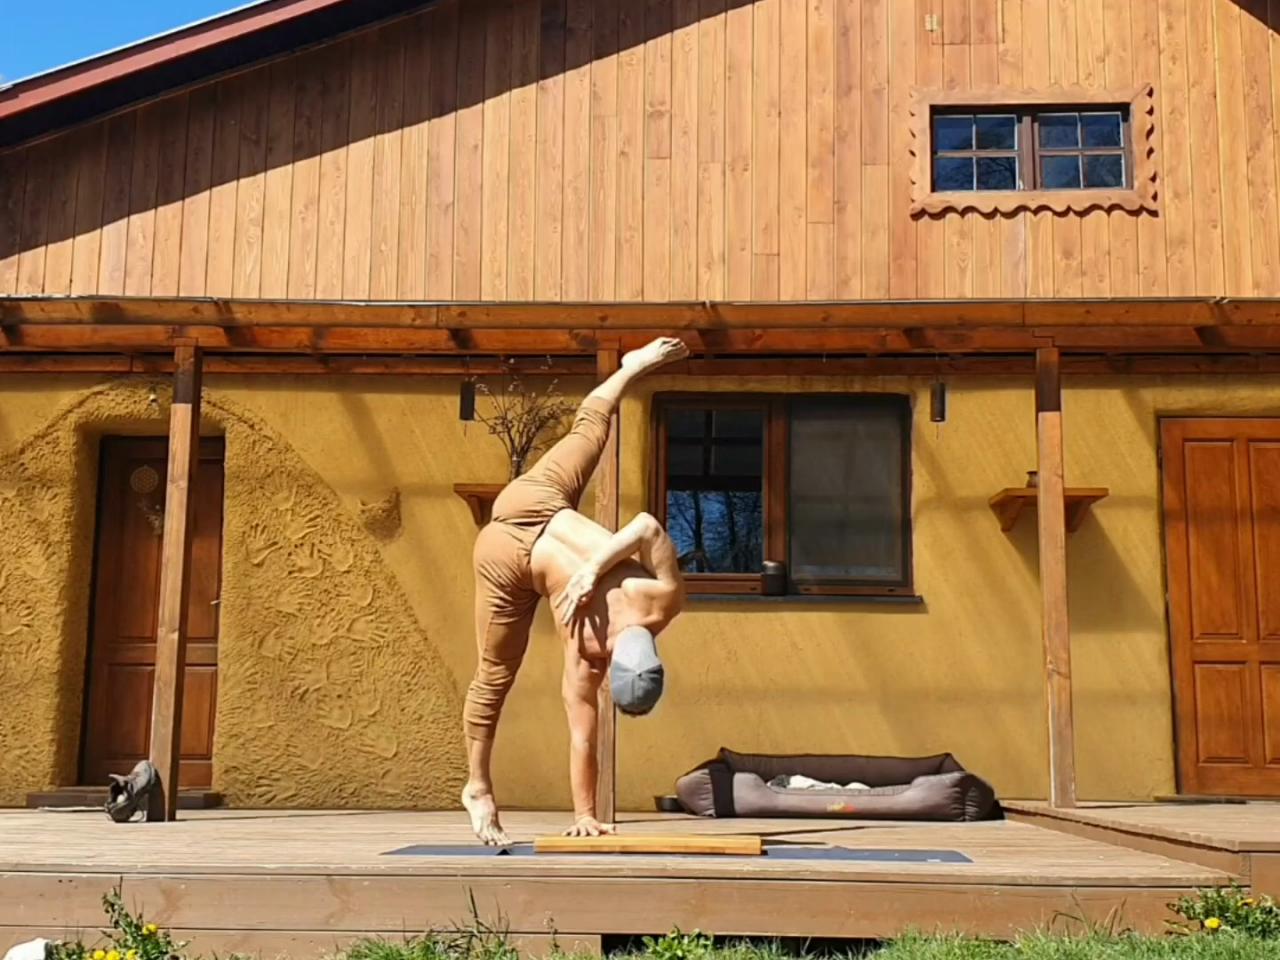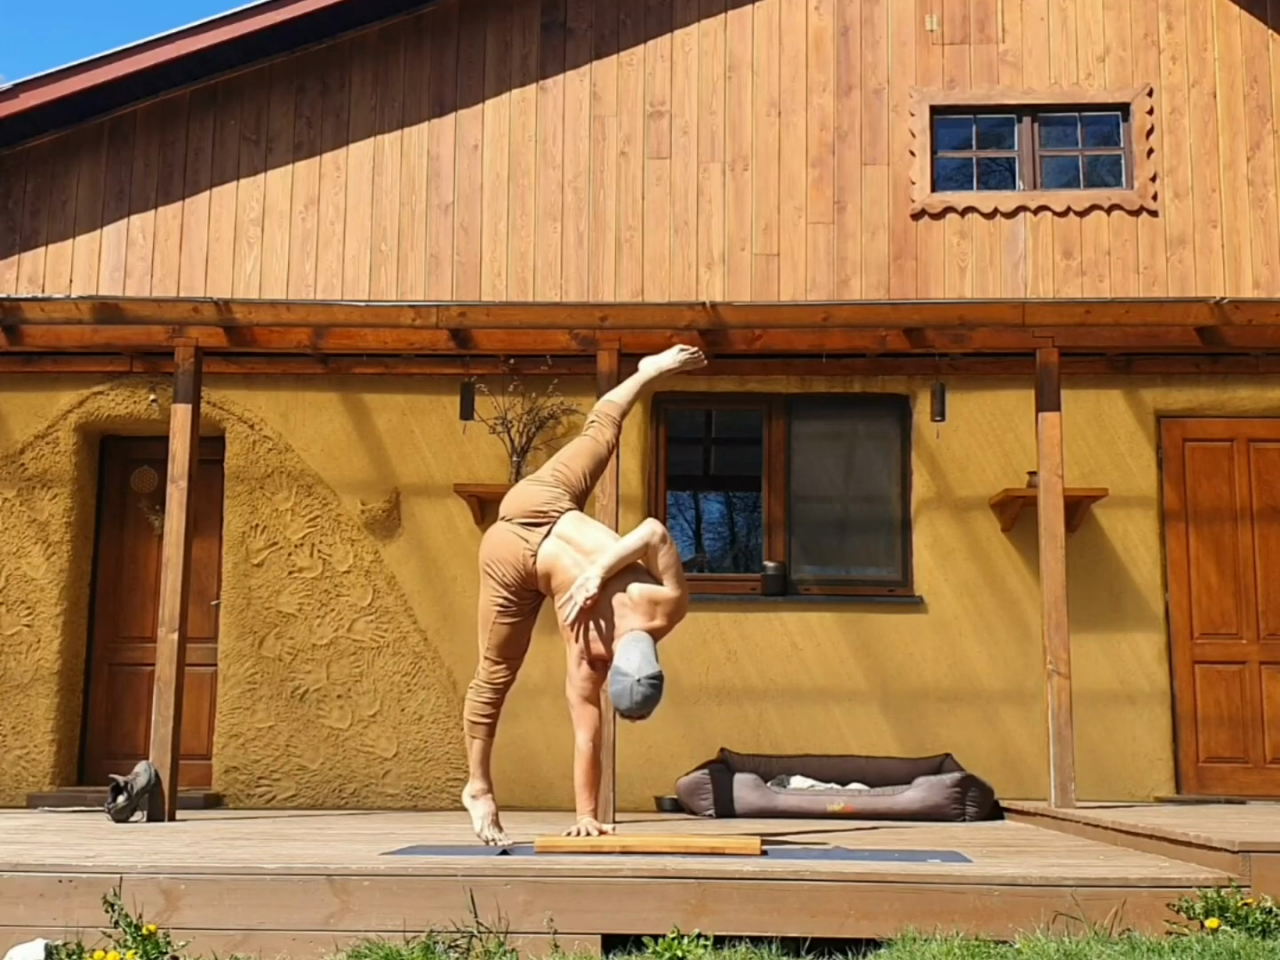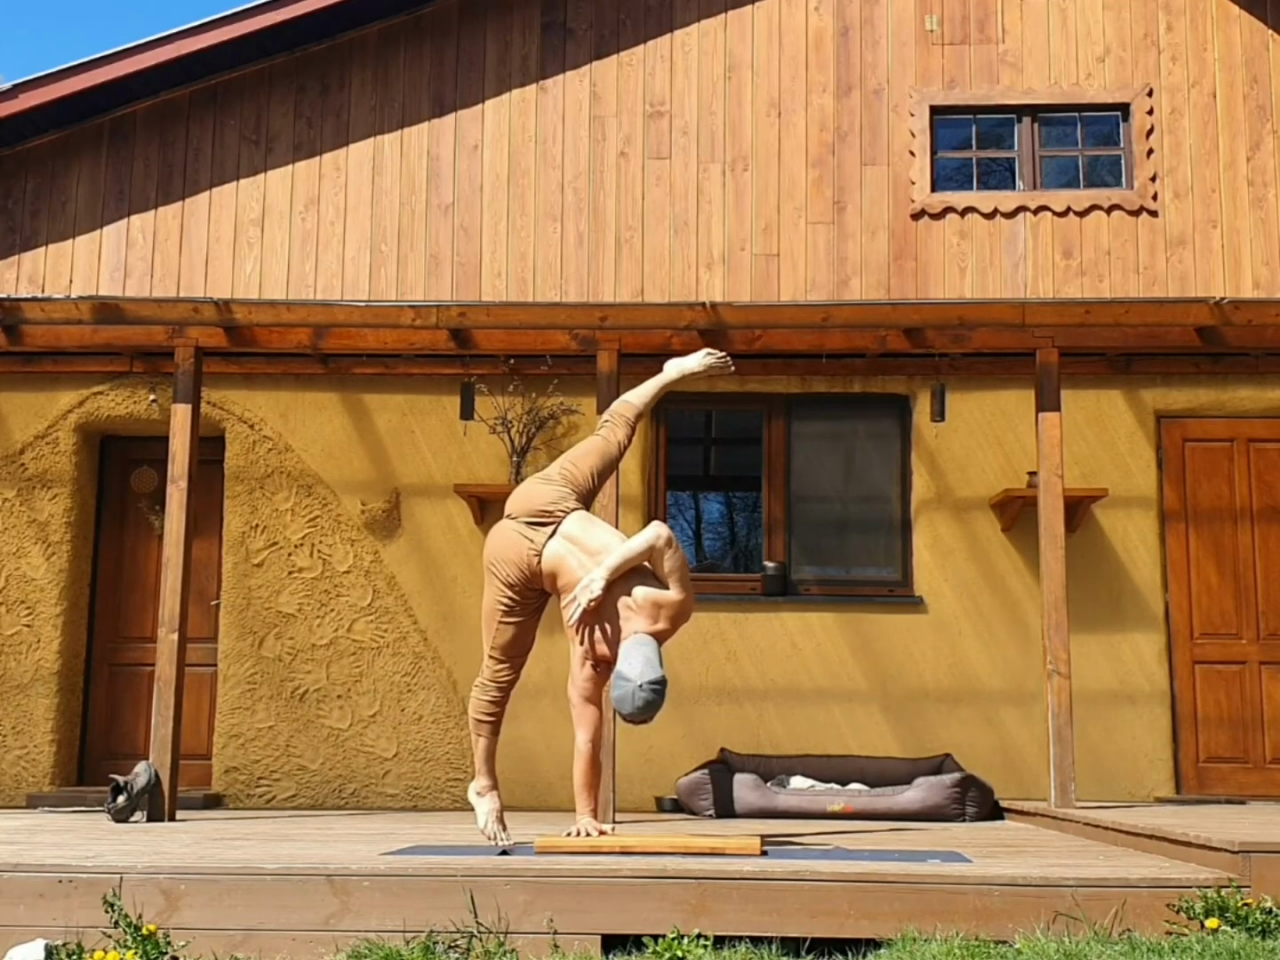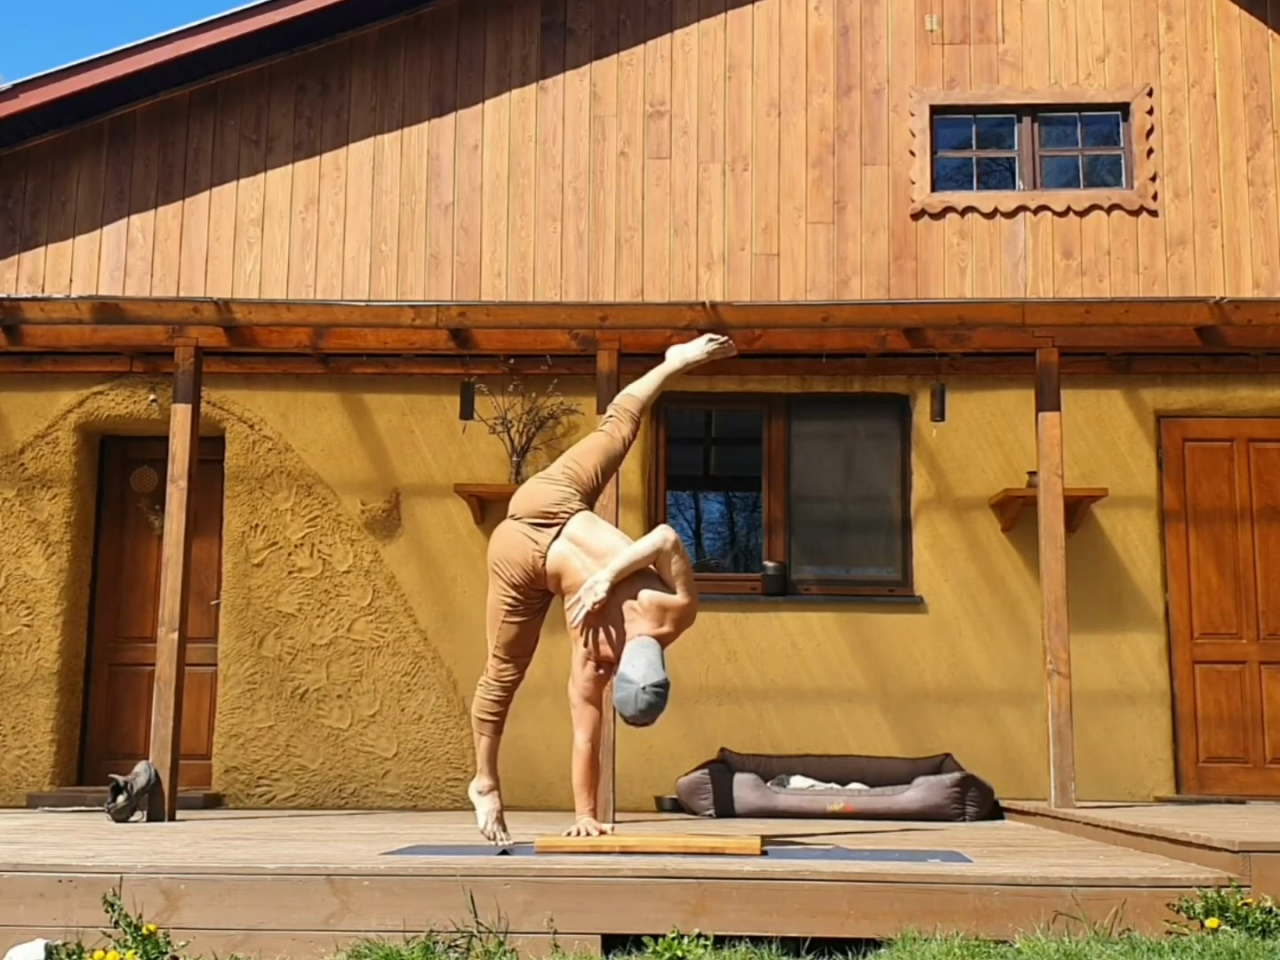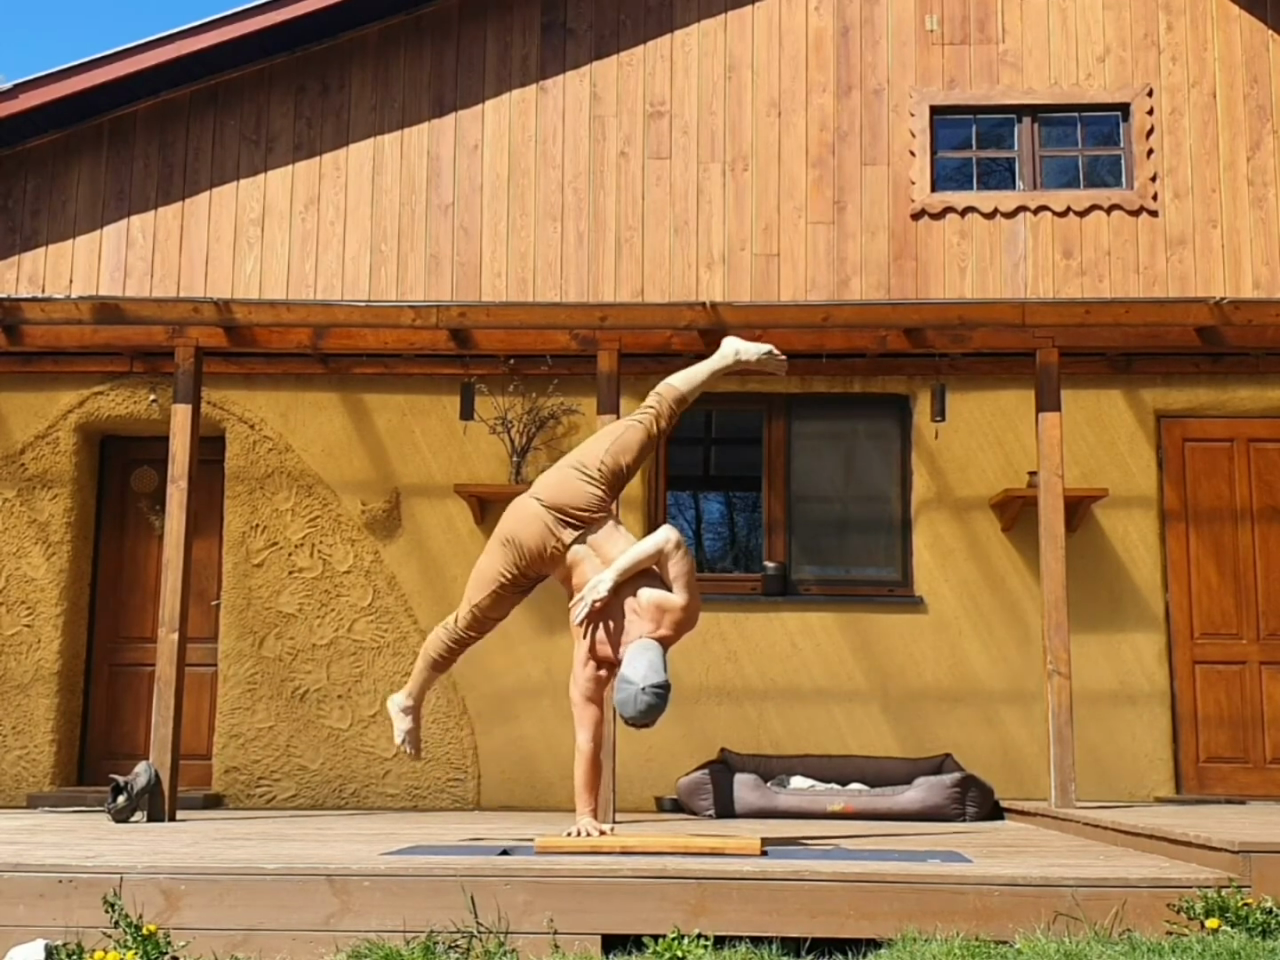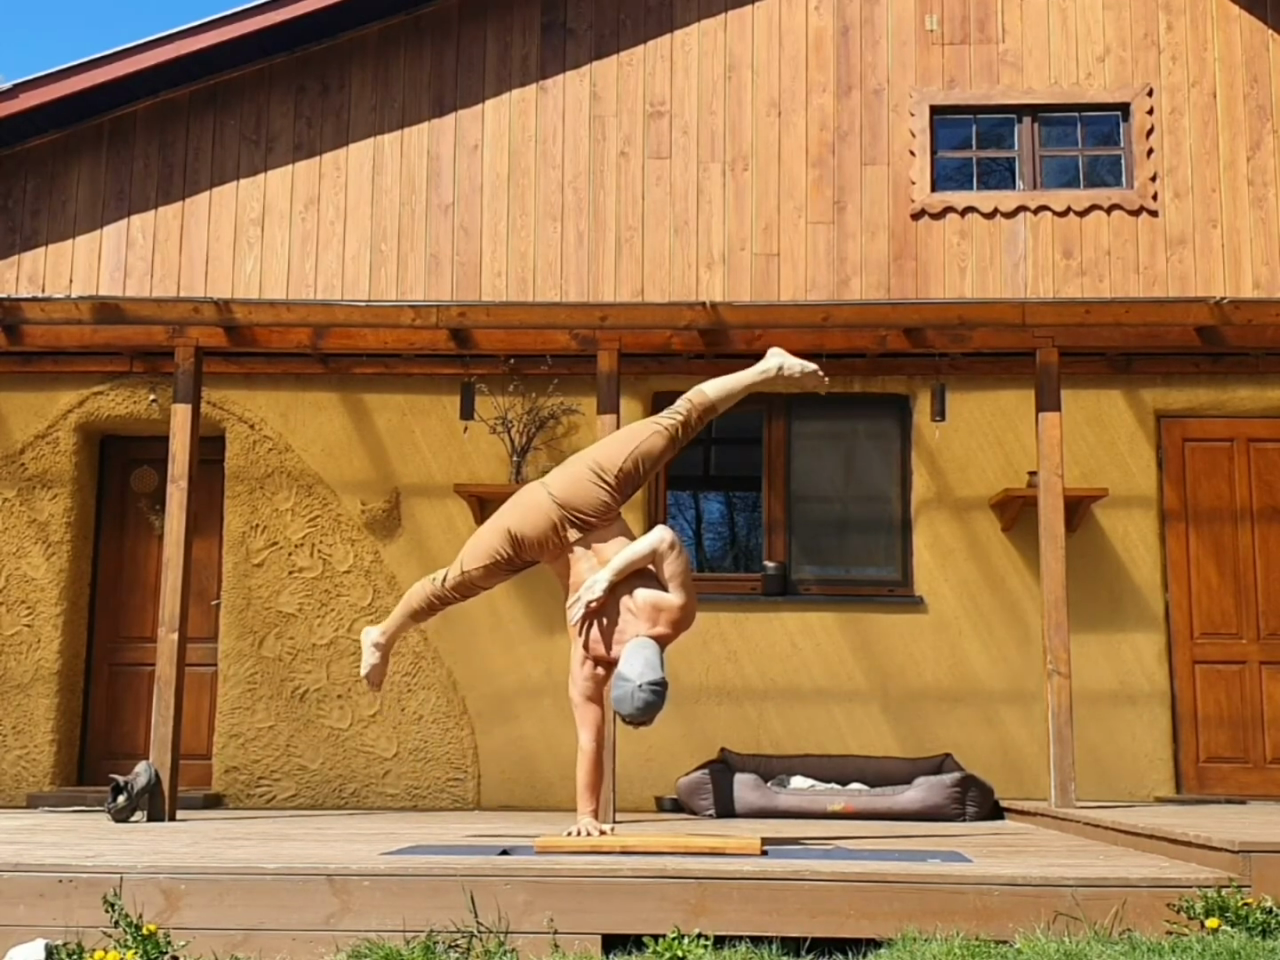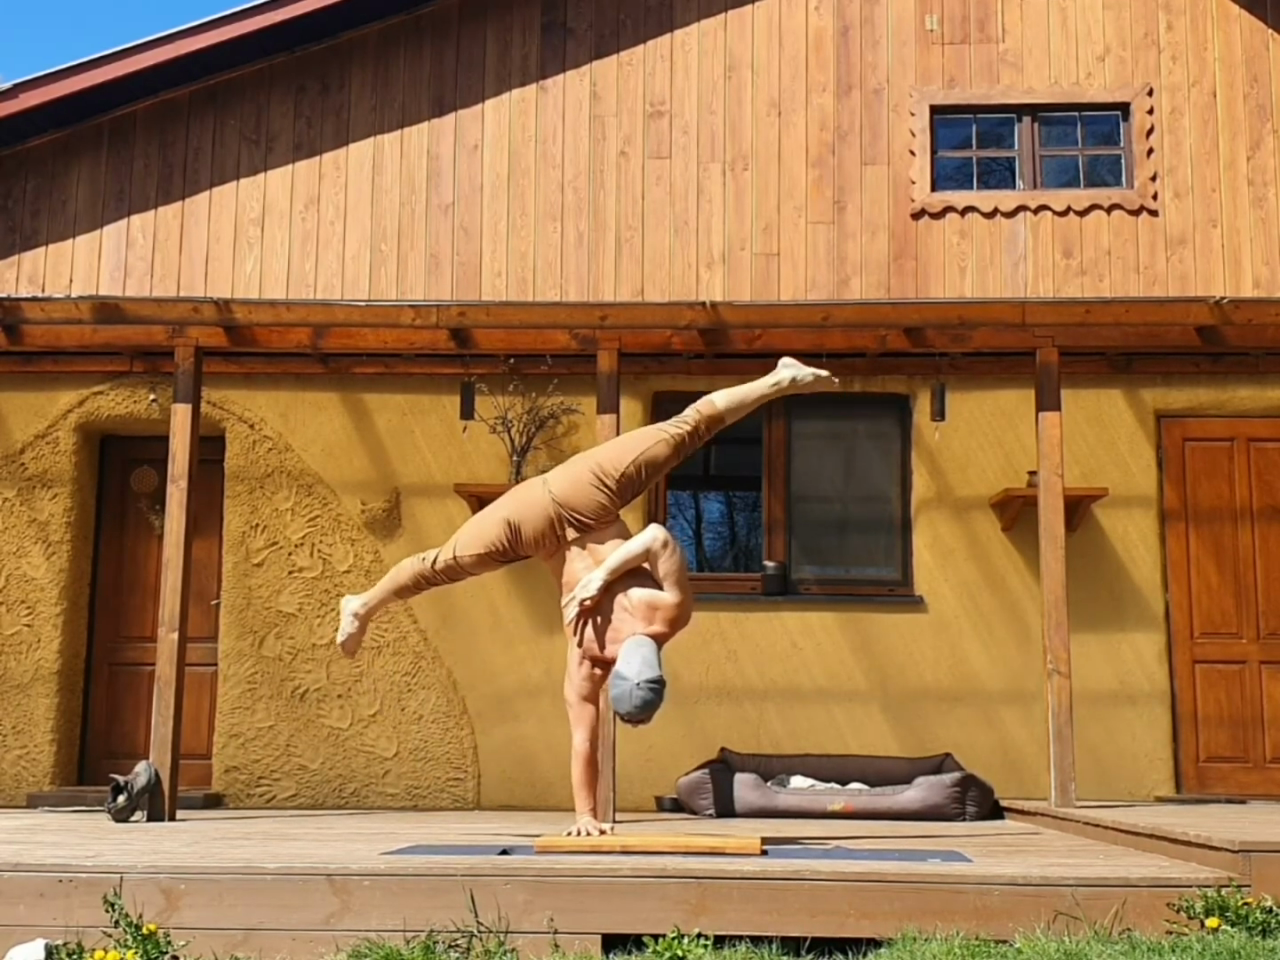
dt=0.7s
person 1, frame 1
left shoulder: (667, 600)
right shoulder: (586, 652)
left elbow: (649, 525)
right elbow: (582, 738)
left wrist: (592, 570)
right wrist: (585, 817)
left hip: (543, 508)
right hip: (511, 556)
left knee: (592, 429)
right knee: (494, 677)
left ankle: (635, 365)
right ankle: (478, 789)
person 1, frame 2
left shoulder: (671, 605)
right shoulder: (588, 654)
left elbow: (655, 531)
right elbow: (586, 739)
left wrist: (597, 574)
right wrist: (585, 816)
left hip: (549, 506)
right hip: (516, 554)
left knee: (600, 433)
right knee: (494, 676)
left ankle: (652, 370)
right ankle: (478, 787)
person 1, frame 3
left shoulder: (676, 607)
right shoulder: (592, 654)
left elbow: (661, 534)
right elbow: (586, 740)
left wrist: (604, 575)
right wrist: (586, 817)
left hip: (556, 506)
right hip: (520, 555)
left knee: (613, 434)
right knee: (499, 674)
left ankle: (676, 373)
right ankle: (484, 785)
person 1, frame 4
left shoulder: (679, 610)
right shoulder: (595, 654)
left elbow: (667, 537)
right elbow: (585, 740)
left wrist: (607, 577)
right wrist: (585, 817)
left hip: (555, 506)
right hip: (524, 556)
left knee: (616, 428)
right knee: (504, 673)
left ankle: (676, 362)
right ankle: (485, 784)
person 1, frame 5
left shoulder: (679, 615)
right shoulder: (594, 658)
left elbow: (671, 538)
right elbow: (587, 742)
left wrist: (612, 578)
right wrist: (585, 816)
left hip: (581, 504)
right hip: (537, 536)
left knee: (651, 418)
right knee: (466, 626)
left ankle: (727, 357)
right ankle: (409, 699)
person 1, frame 6
left shoulder: (676, 614)
right shoulder: (590, 660)
left elbow: (666, 537)
right elbow: (589, 743)
left wrist: (607, 579)
right wrist: (586, 814)
left hip: (582, 499)
right hip: (540, 522)
left knee: (676, 423)
right knee: (455, 583)
left ankle: (770, 369)
right ankle: (381, 635)
person 1, frame 7
left shoulder: (672, 613)
right shoulder: (586, 659)
left elbow: (661, 537)
right elbow: (583, 745)
left wrist: (603, 577)
right wrist: (585, 816)
left hip: (581, 499)
right hip: (538, 519)
left knee: (685, 430)
right knee: (444, 565)
left ankle: (781, 379)
right ankle: (361, 608)
